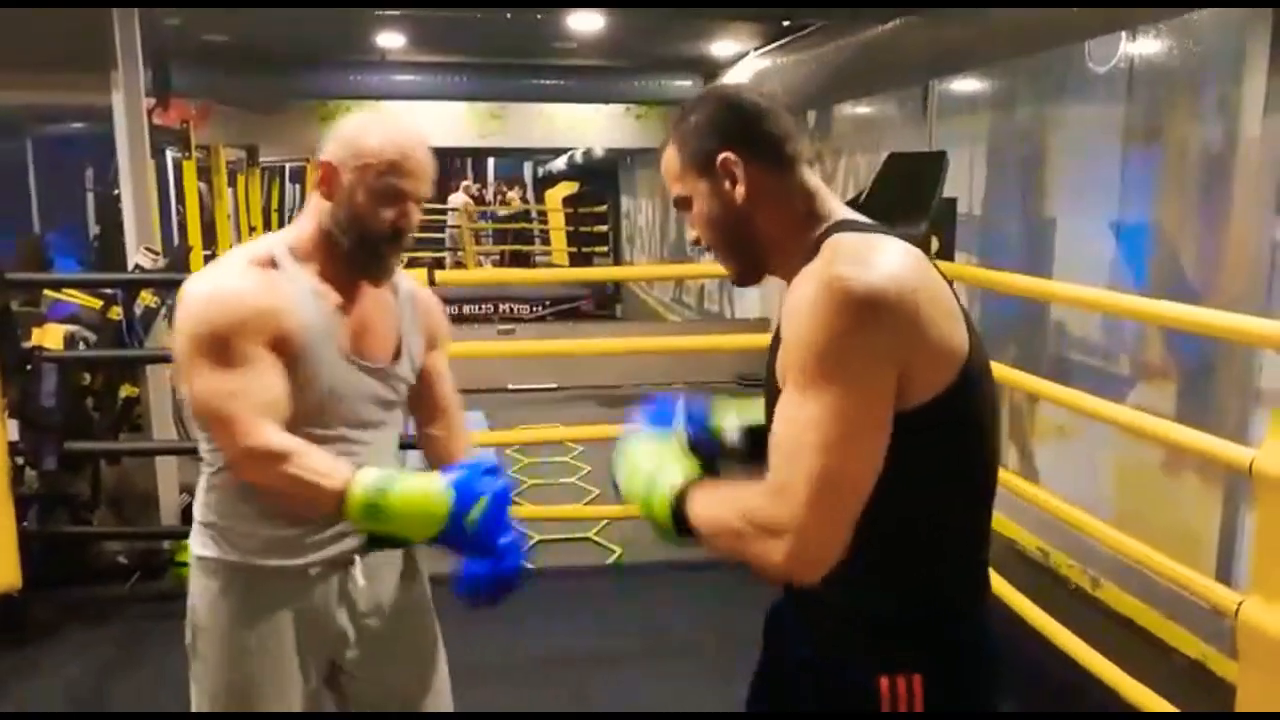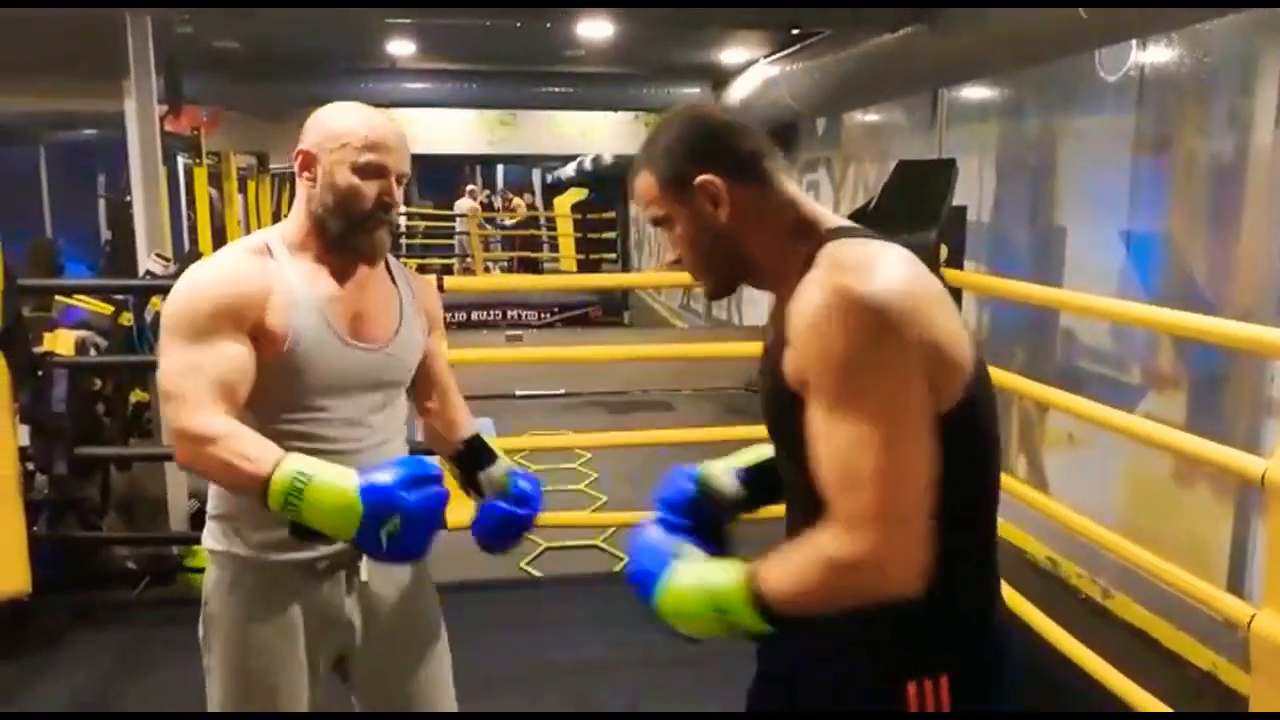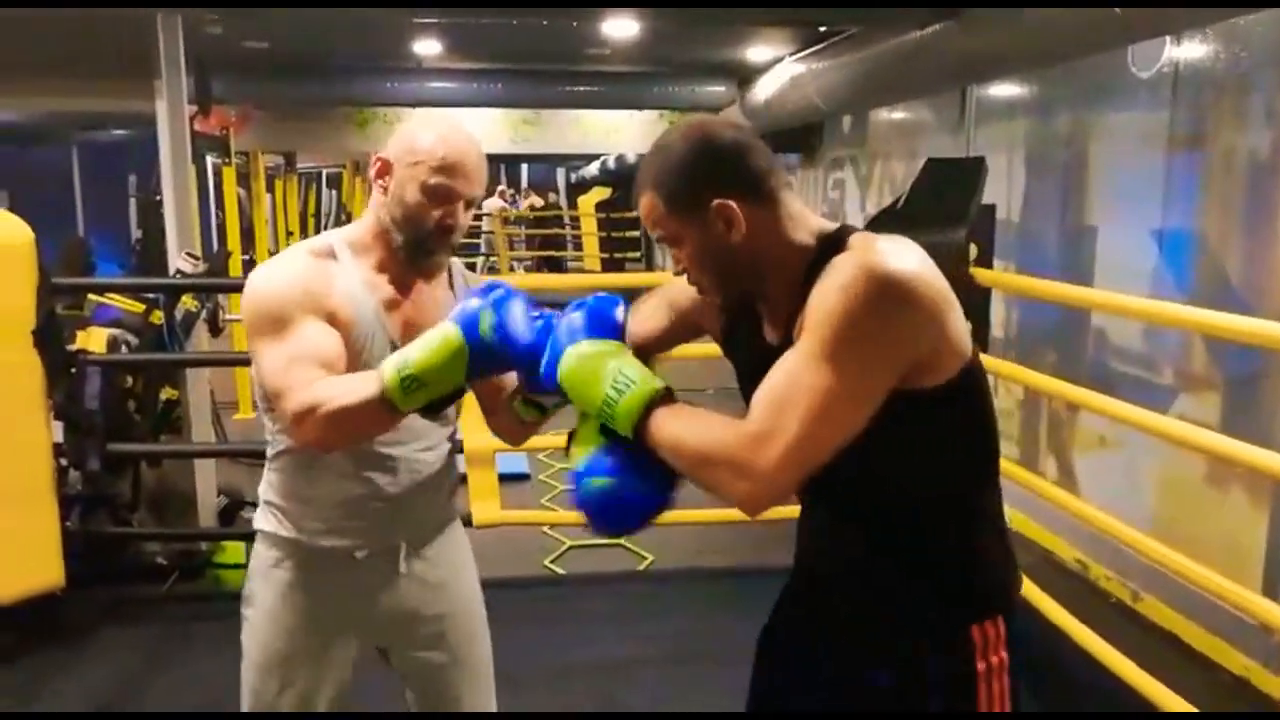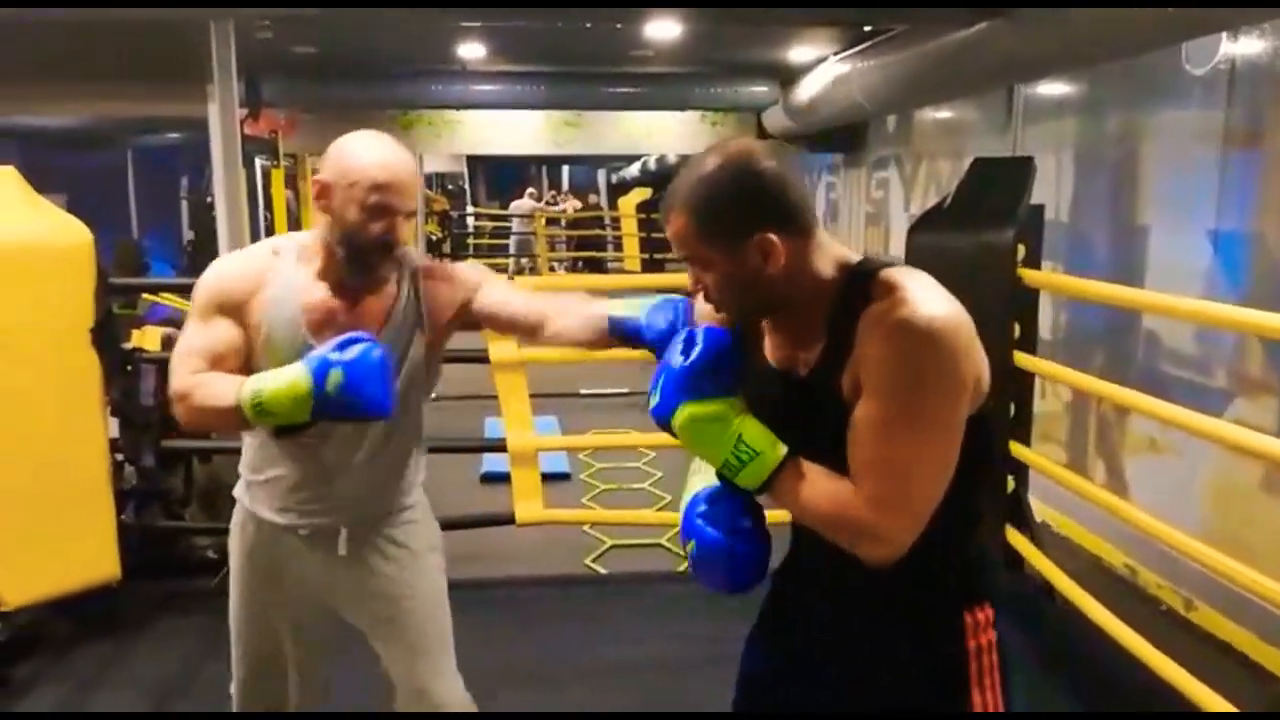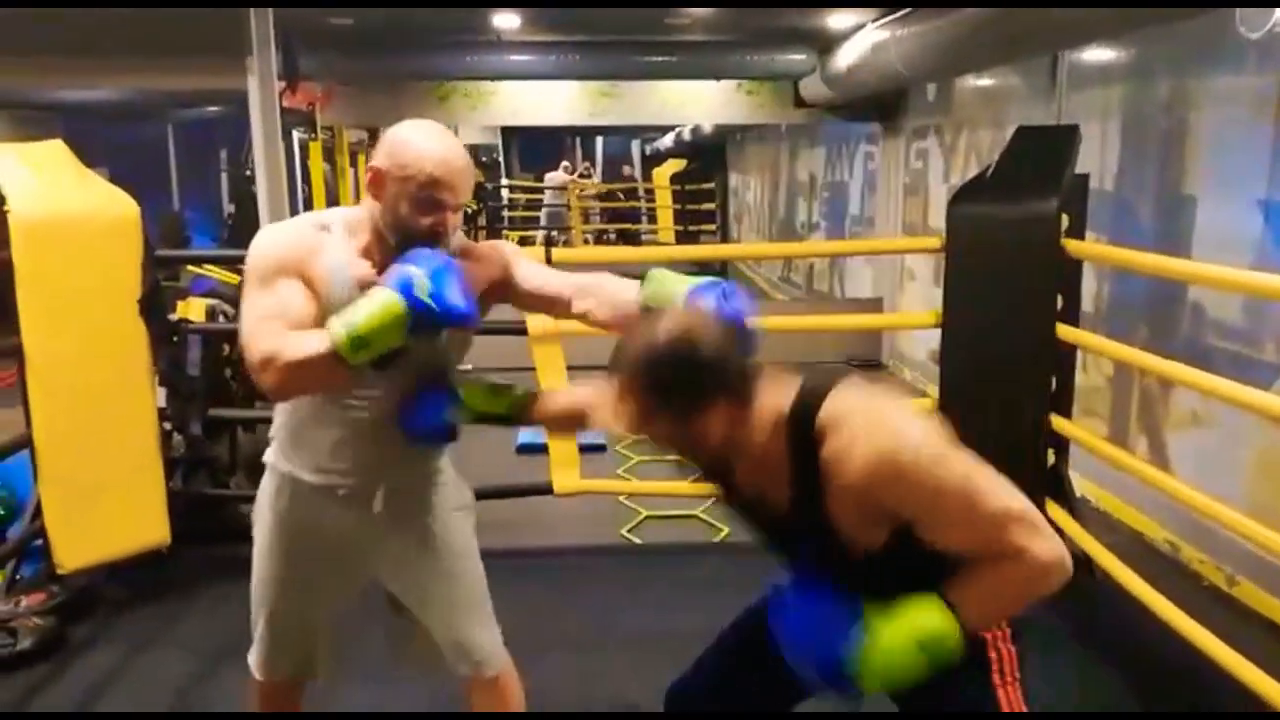
dt=0.7s
person 1, frame 1
left shoulder: (415, 302)
right shoulder: (236, 296)
left elbow: (440, 428)
right elbow: (258, 452)
left wrist: (475, 518)
right wrist: (418, 504)
left hip: (383, 570)
right hip: (260, 582)
person 1, frame 2
left shoulder: (411, 289)
right shoulder: (226, 285)
left elbow: (437, 402)
right elbow: (195, 434)
left wrist: (491, 476)
right wrist: (339, 500)
left hip: (389, 564)
right hip: (269, 575)
person 1, frame 3
left shoulder: (470, 293)
right shoulder: (295, 281)
left elbow: (513, 428)
right elbow: (314, 422)
right wrist: (445, 353)
left hip: (428, 550)
right hip: (310, 560)
left knee: (468, 704)
right knee: (278, 704)
person 1, frame 4
left shoulder: (438, 287)
right shoulder: (243, 279)
left elbow: (545, 313)
right elbow: (188, 400)
left wrist: (633, 319)
right wrist: (301, 387)
left hip: (386, 531)
right hip: (273, 533)
left knee: (436, 700)
right knee: (261, 701)
person 1, frame 5
left shoulder: (474, 265)
right shoulder: (291, 250)
left elbow: (582, 293)
right elbow: (273, 371)
left wrist: (675, 293)
right wrist: (384, 316)
left hip: (419, 490)
right hip: (306, 493)
left knee: (481, 659)
right knee: (279, 663)
person 2, frame 1
left shoulder: (847, 287)
right shoulder: (837, 272)
left elbow: (795, 537)
left wrist: (674, 489)
right wrist: (733, 436)
left hip: (897, 668)
person 2, frame 2
left shoulder: (848, 298)
right shoulder: (810, 292)
left elbow: (879, 557)
left wrist: (721, 594)
right wrist: (725, 485)
left hip: (905, 671)
right hip: (828, 641)
person 2, frame 3
left shoulder: (874, 283)
right shoulder: (728, 292)
left elbow: (755, 474)
right elbow: (627, 336)
left wrist: (625, 397)
left hip: (936, 629)
right hip: (825, 599)
person 2, frame 4
left shoulder: (912, 327)
right shoulder: (747, 312)
left elbow: (879, 532)
left wrist: (737, 447)
left hip: (926, 622)
right hip: (814, 591)
person 2, frame 5
left shoulder: (870, 455)
right shoulder: (713, 403)
left elbow: (1040, 557)
left wrist: (904, 639)
left hip: (945, 627)
right hip: (820, 610)
right knee: (692, 711)
